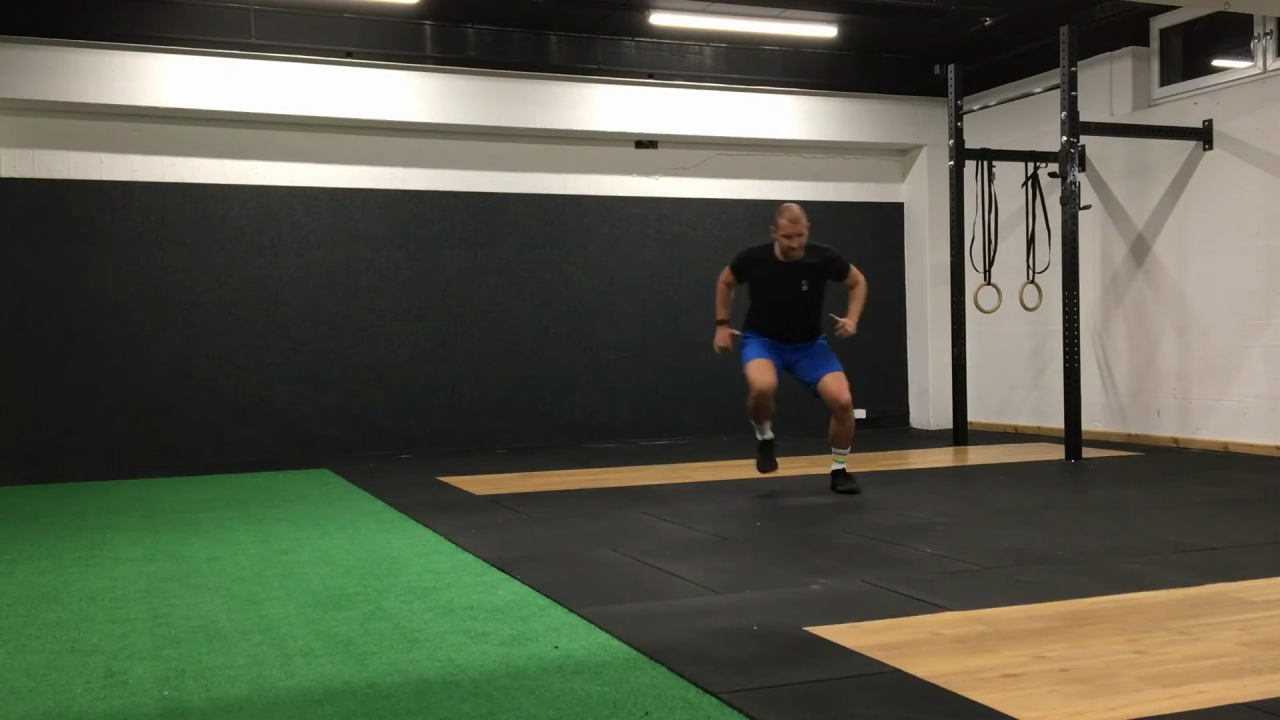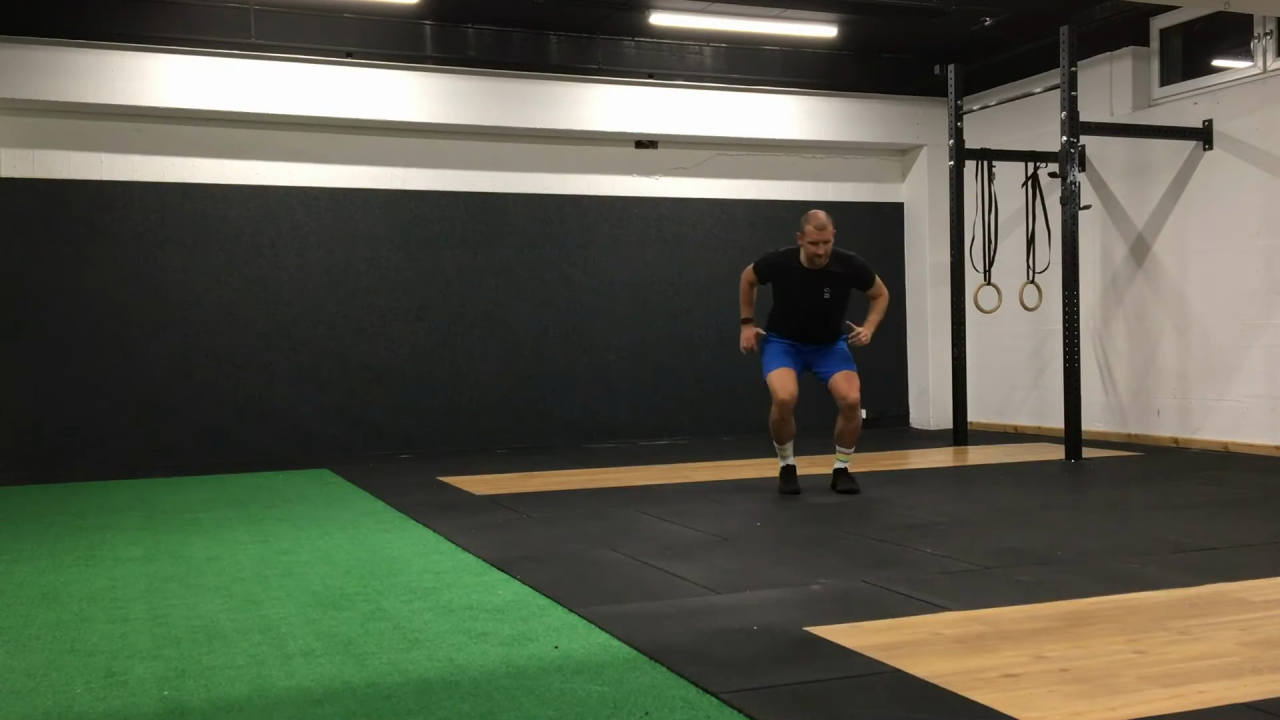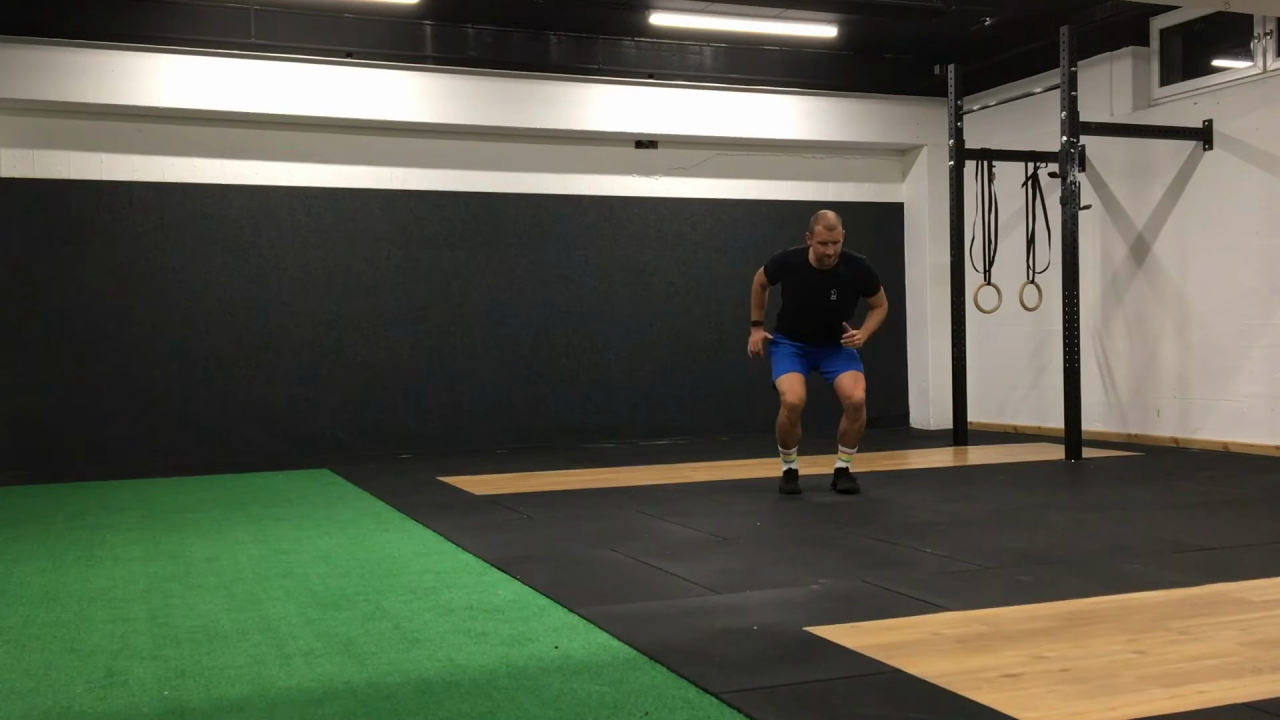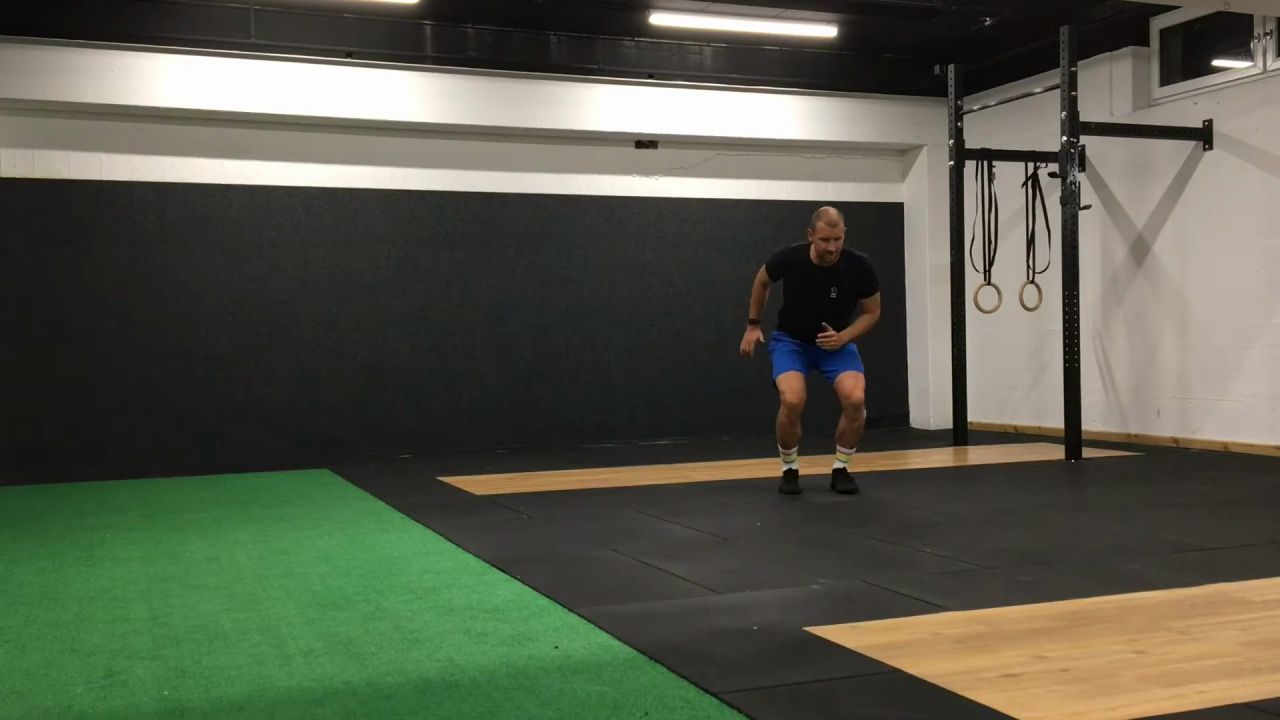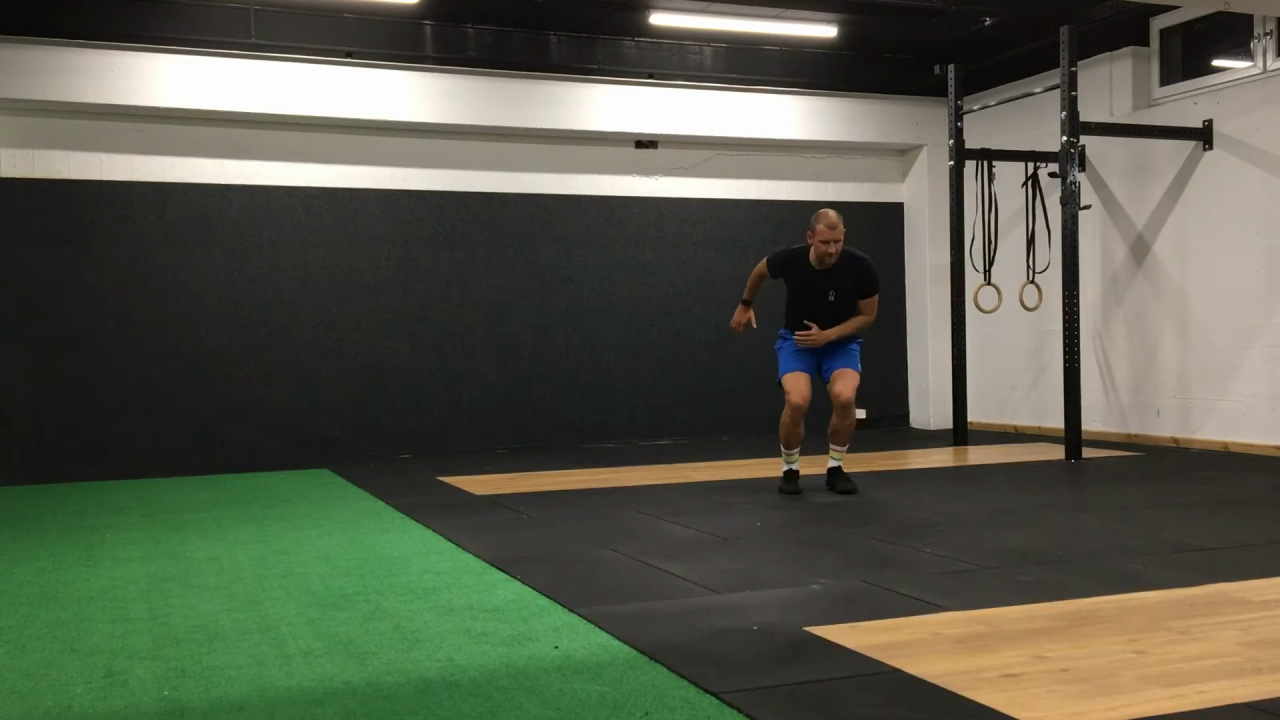
dt=0.2s
person 1, frame 1
left shoulder: (824, 258)
right shoulder: (753, 258)
left elbow: (858, 282)
right elbow: (725, 281)
left wrist: (852, 318)
right wrist: (722, 324)
left hip: (809, 344)
right hip: (762, 340)
left knee: (841, 400)
right knee: (763, 386)
left ankle: (839, 470)
right ankle: (764, 436)
person 1, frame 2
left shoulder: (851, 265)
right shoulder: (778, 262)
left elbow: (880, 294)
right elbow: (748, 278)
left wrist: (868, 328)
right wrist: (747, 323)
left hip: (829, 344)
right hip: (781, 341)
left knee: (850, 400)
right knee: (784, 398)
left ankle: (841, 469)
right ankle: (787, 466)
person 1, frame 3
left shoulder: (859, 268)
right shoulder: (787, 261)
left elbow: (880, 306)
right elbow: (760, 281)
left wrist: (862, 334)
right wrist: (756, 326)
left hip: (837, 345)
right hip: (789, 342)
left knee: (855, 399)
right knee: (792, 402)
left ankle: (842, 469)
right ankle: (789, 470)
person 1, frame 4
left shoulder: (860, 266)
right shoulder: (789, 258)
left elbow: (872, 312)
right elbow: (762, 282)
left wrist: (842, 338)
right wrist: (753, 326)
left hip: (839, 342)
right hip: (791, 340)
left knee: (854, 399)
right knee: (792, 401)
left ankle: (840, 469)
right ankle: (789, 469)
person 1, frame 5
left shoulder: (860, 266)
right shoulder: (789, 259)
left elbow: (868, 314)
right elbow: (761, 270)
left wrist: (827, 335)
right wrist: (745, 305)
left hip: (840, 342)
right hip: (795, 340)
left knee: (843, 398)
right knee: (797, 401)
left ankle: (835, 467)
right ankle: (790, 469)
